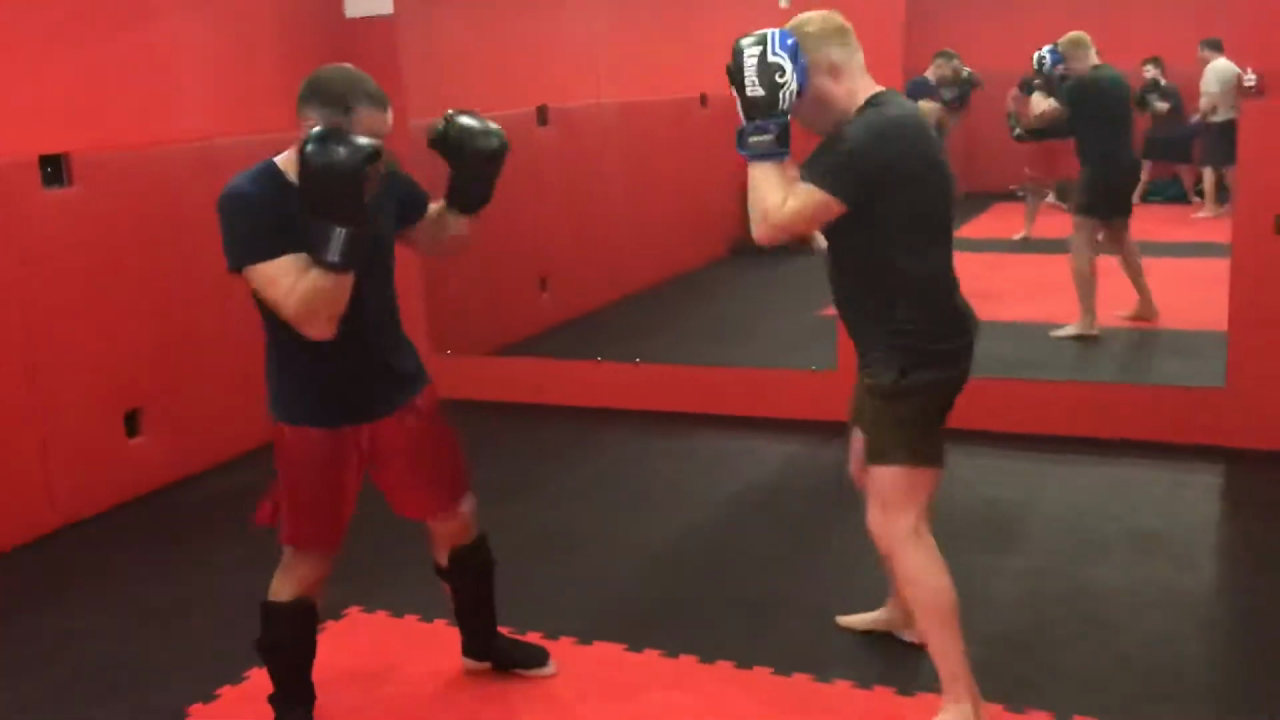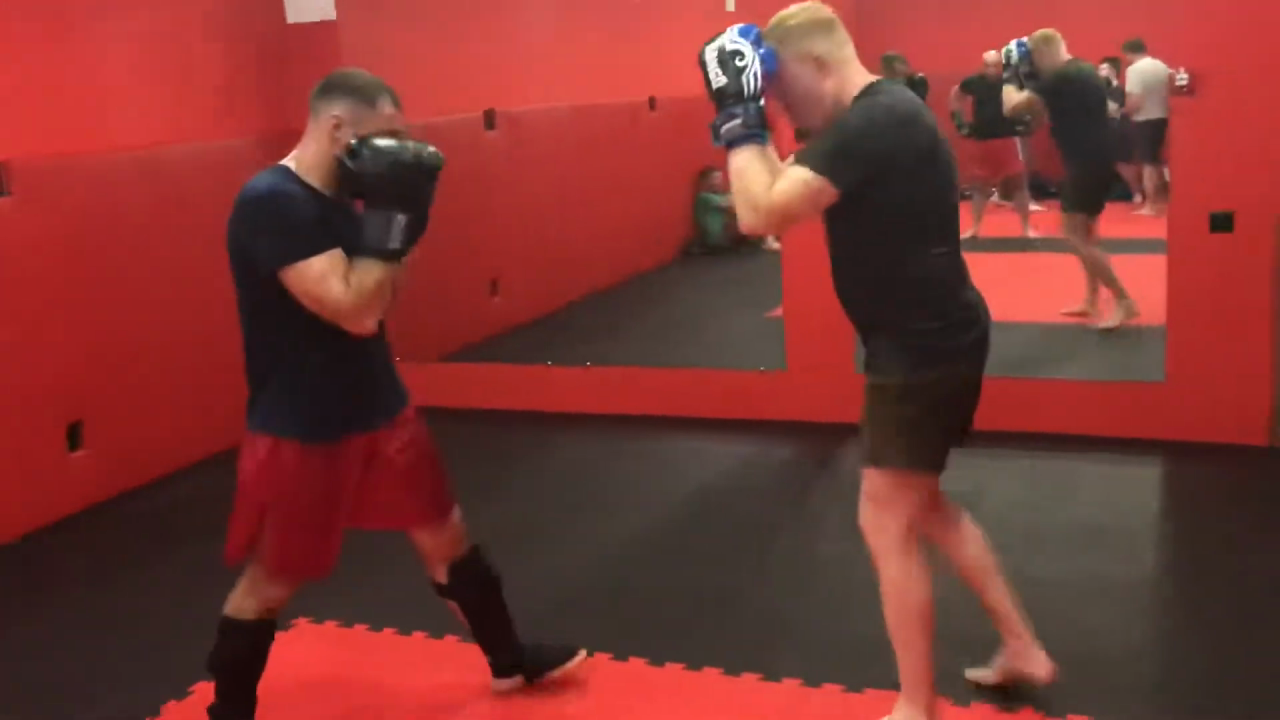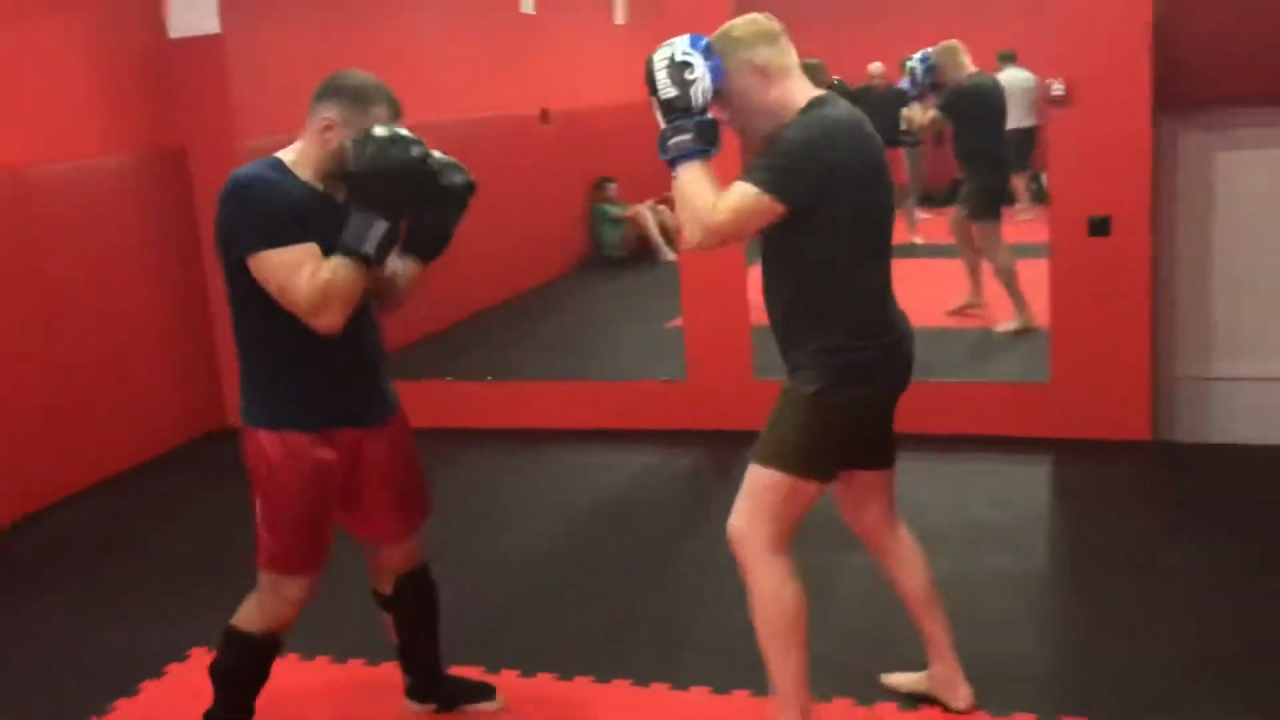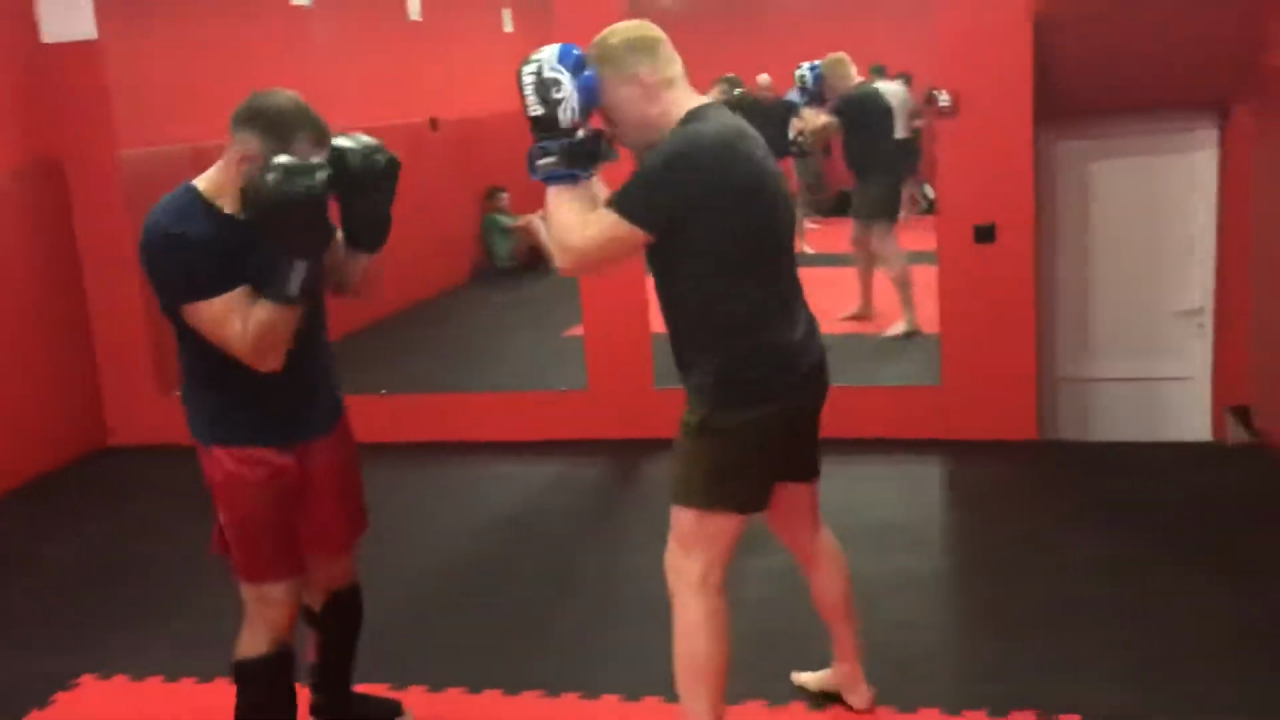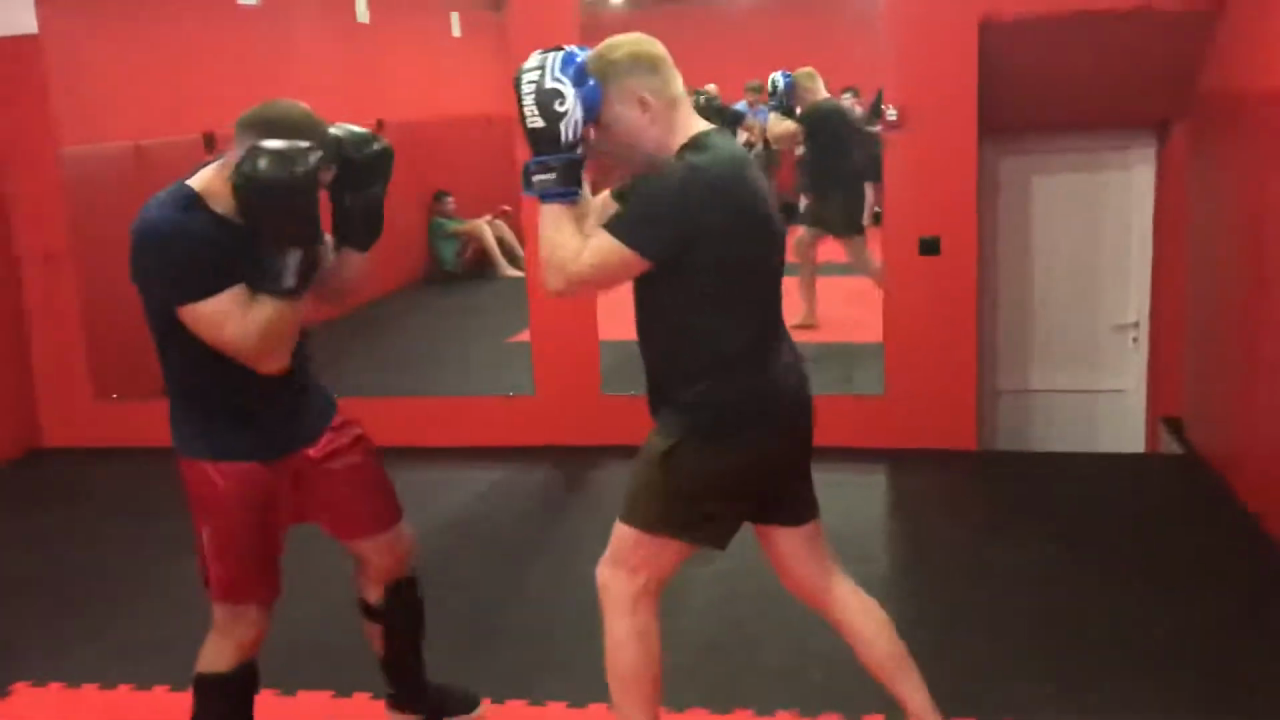
dt=0.3s
person 1, frame 1
left shoulder: (876, 137)
right shoulder: (882, 124)
left elbow: (770, 224)
right elbow: (801, 202)
left wrist: (762, 126)
right wrist: (767, 126)
left hip: (915, 351)
right hip: (912, 342)
left knee: (896, 522)
right knee: (868, 471)
right ankle: (905, 611)
person 1, frame 2
left shoulder: (870, 125)
right shoulder: (883, 113)
left elbow: (760, 213)
right elbow: (799, 195)
left wrist: (739, 117)
right wrist: (748, 118)
left hip: (919, 351)
right hip: (935, 337)
left knee: (887, 525)
right knee: (929, 507)
right ankle: (1022, 649)
person 1, frame 3
left shoulder: (818, 137)
right shoulder: (821, 131)
left elbow: (705, 229)
right elbow: (729, 213)
left wrist: (684, 129)
right wrist: (690, 129)
left hip: (841, 368)
right hip: (862, 360)
left knee: (755, 535)
right knee: (875, 518)
person 1, frame 4
left shoulder: (686, 155)
right shoulder: (722, 135)
left elbow: (576, 250)
right elbow: (613, 219)
left wrist: (555, 146)
right wrist: (578, 155)
left hip: (738, 389)
right hip: (785, 369)
left knee: (692, 571)
right knee: (803, 529)
person 1, frame 5
left shoulder: (689, 184)
right shoulder: (714, 165)
left elbow: (567, 274)
right elbow: (603, 228)
left wrist: (552, 160)
right wrist: (563, 161)
left hip: (712, 428)
right hip: (771, 413)
left knee: (623, 584)
right knee: (820, 581)
person 2, frame 1
left shoulder: (376, 178)
right shoulder: (251, 202)
left elbow: (441, 237)
right elbow: (315, 319)
left wrist: (470, 182)
right wrist: (340, 219)
left hip: (400, 390)
right hip: (316, 414)
left knee: (455, 520)
right knee: (307, 562)
left ankle: (482, 643)
person 2, frame 2
left shoulder: (336, 195)
right shoulder: (271, 203)
right elbow: (357, 312)
left wrist: (405, 212)
right wrist: (388, 214)
left hip: (381, 410)
right hip: (302, 431)
left knee: (446, 537)
right knee: (271, 581)
left ankle: (509, 659)
person 2, frame 3
left shoulder: (349, 192)
right shoulder: (255, 193)
left elbow: (391, 291)
right elbow: (323, 309)
left wrist: (430, 229)
right wrist: (375, 215)
left hip: (369, 409)
right hip: (292, 425)
left knee: (401, 553)
right knee: (286, 591)
person 2, frame 4
left shoulder: (287, 203)
right shoulder: (177, 232)
left elbow: (350, 279)
right elbow: (262, 350)
left wrist: (367, 209)
right wrist: (295, 248)
left hip: (317, 420)
right hip: (245, 441)
left knee: (335, 568)
right knee: (273, 605)
person 2, frame 5
left shoulder: (271, 203)
right shoulder: (169, 232)
left elbow: (333, 287)
right elbow: (265, 350)
left wrist: (356, 209)
right wrist: (290, 241)
left hip: (309, 416)
right hip: (229, 447)
left knee: (389, 551)
right knee: (244, 618)
person 3, frame 1
left shoulder: (1083, 84)
right shoulder: (1114, 77)
left elbow: (1038, 116)
left wrist: (1040, 85)
left hip: (1102, 172)
right hip: (1124, 167)
left knee: (1080, 244)
right knee: (1118, 237)
left ankle: (1086, 322)
right ankle: (1146, 305)
person 3, frame 2
left shoulder: (1059, 78)
right shoulder: (1084, 72)
left elbow: (1012, 107)
right elbow: (1055, 105)
left wrist: (1011, 77)
right wrist: (1028, 78)
left hip: (1086, 165)
right hip: (1097, 161)
left knee: (1077, 237)
right knee: (1082, 233)
left ankle: (1124, 303)
right ankle: (1092, 302)
person 3, frame 3
left shoulder: (964, 91)
right shoulder: (985, 82)
left elbow: (922, 124)
right elbow: (950, 112)
left wrist: (919, 92)
right wrist: (933, 90)
left hip: (986, 173)
right hip: (984, 171)
left knee: (991, 244)
right knee: (959, 225)
left ankle: (1023, 314)
right ankle: (975, 295)
person 3, frame 4
left shoulder: (856, 98)
right shoulder: (865, 94)
left elbow: (815, 128)
right elbow: (832, 121)
right wrist: (818, 103)
left hip: (881, 178)
right hip: (870, 178)
left knee: (884, 246)
right knee: (860, 240)
left ankle: (909, 317)
right ankle: (866, 305)
person 3, frame 5
left shoulder: (825, 112)
right shoulder: (830, 110)
left elbow: (777, 133)
left wrist: (776, 107)
left hip: (844, 194)
right hip: (829, 192)
left knee: (861, 258)
right knee: (802, 245)
right ankle: (809, 314)
